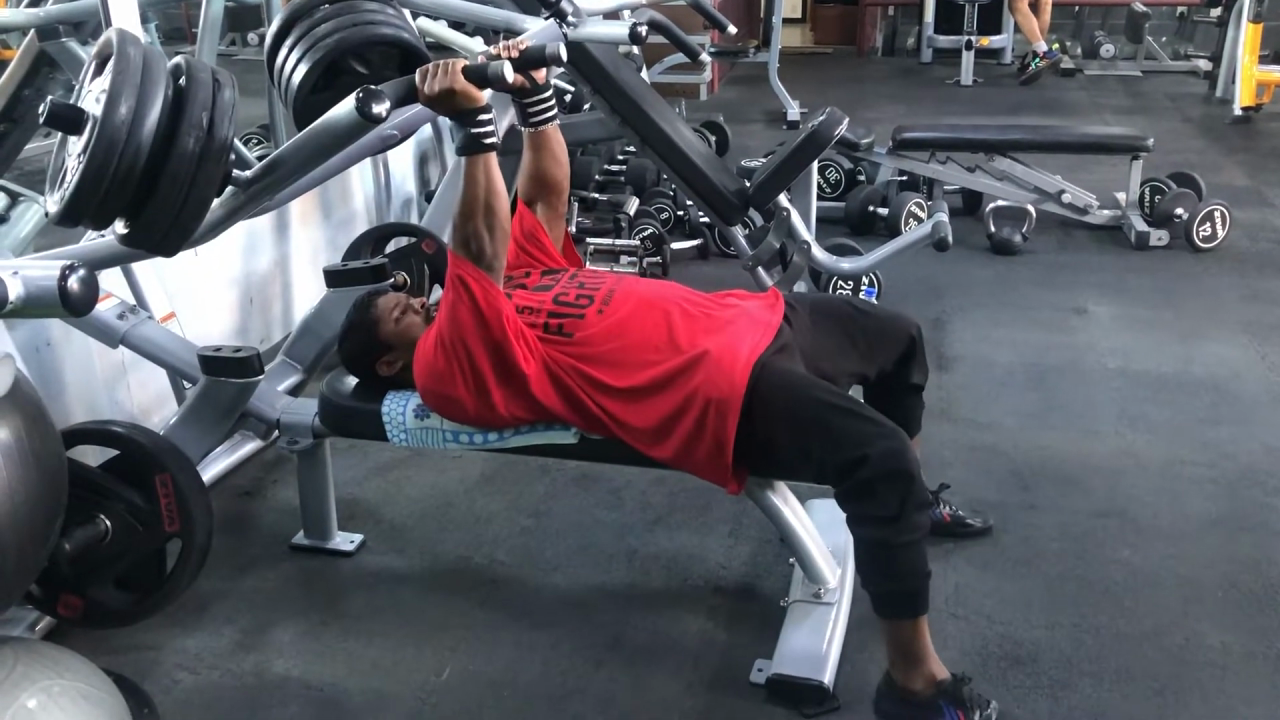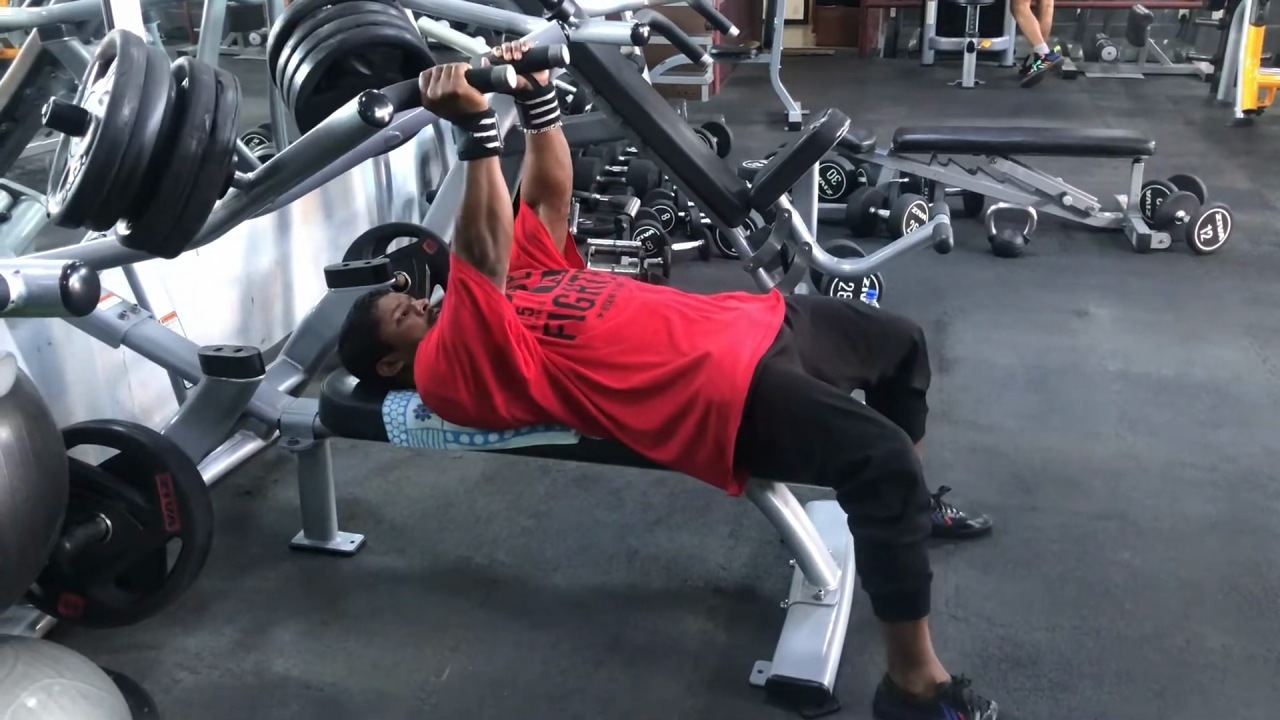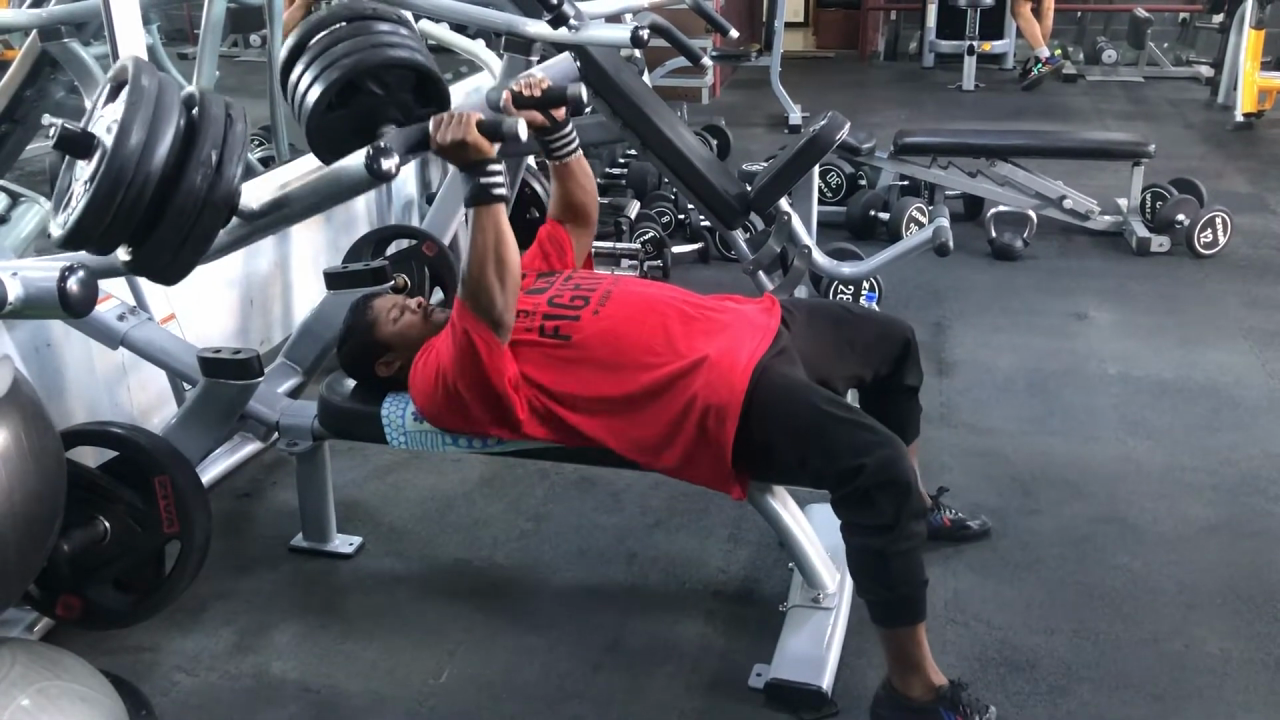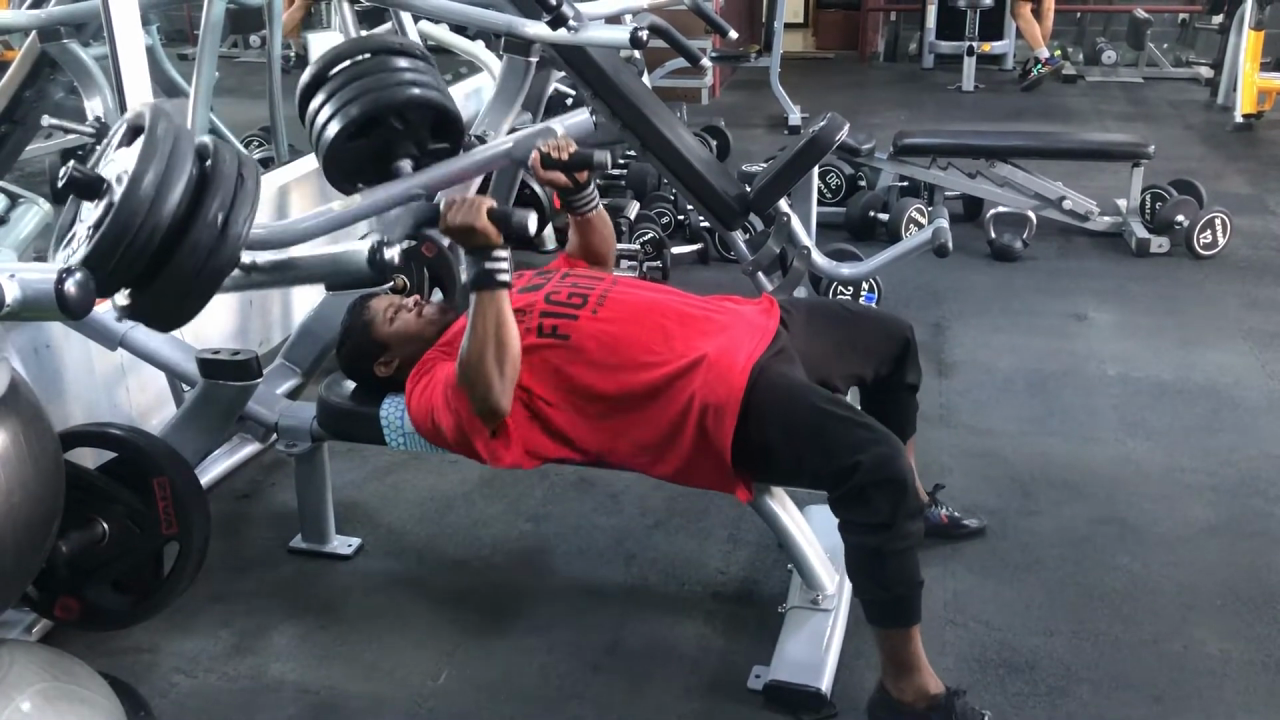
dt=0.4s
person 1, frame 1
left shoulder: (511, 283)
right shoulder: (448, 365)
left elbow: (546, 194)
right elbow: (478, 249)
left wrist: (533, 95)
right wrist: (472, 124)
right hip: (720, 389)
left knee: (898, 339)
right knee: (882, 459)
left ankle: (907, 508)
person 1, frame 2
left shoulder: (516, 282)
right shoulder: (449, 367)
left elbow: (548, 196)
right elbow: (480, 253)
left wrist: (535, 97)
right wrist: (474, 127)
right hip: (723, 391)
left knee: (901, 344)
right knee: (883, 459)
left ankle: (912, 511)
person 1, frame 3
left shoulder: (522, 280)
right shoulder: (440, 377)
left elbow: (576, 216)
right elbow: (489, 314)
left wrist: (552, 130)
right wrist: (482, 175)
right hip: (718, 393)
left knee: (892, 343)
right knee: (878, 466)
left ankle: (912, 511)
person 1, frame 4
left shoulder: (495, 305)
right shoulder: (435, 384)
left elbow: (595, 260)
right elbow: (490, 402)
left wrist: (574, 187)
right wrist: (484, 259)
right hip: (713, 394)
left knee: (891, 340)
right knee: (874, 463)
left ankle: (911, 510)
